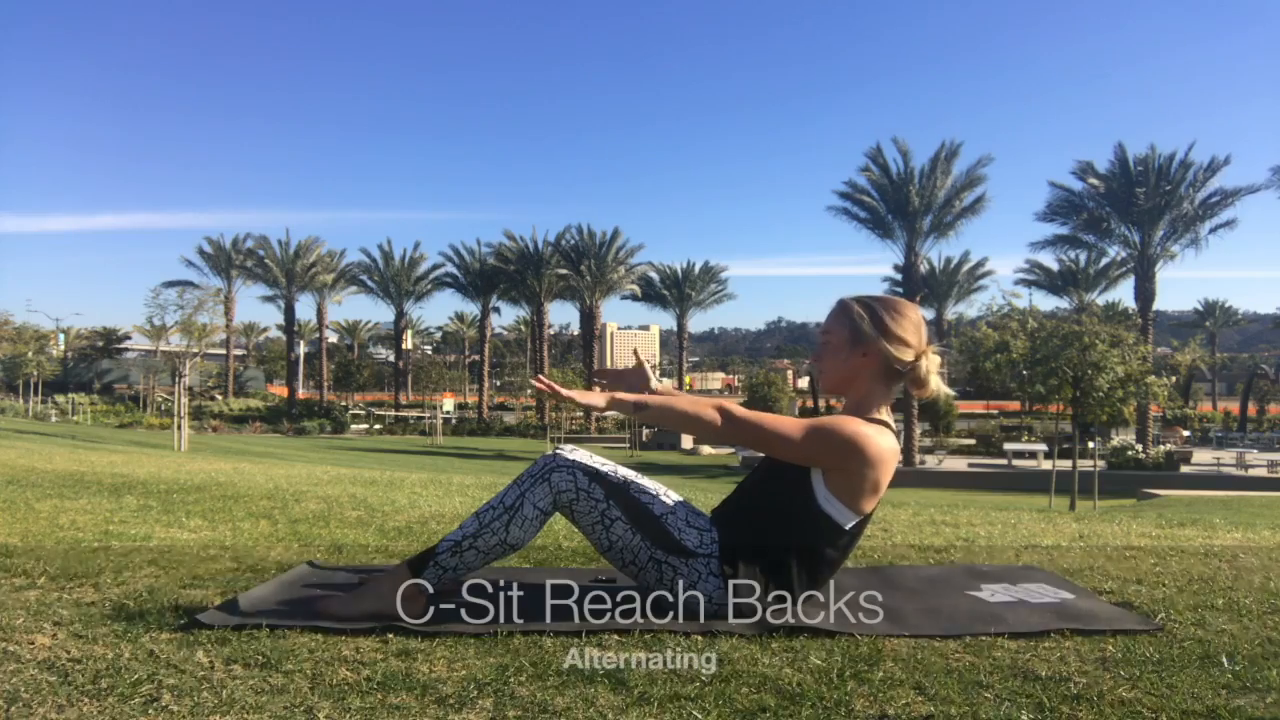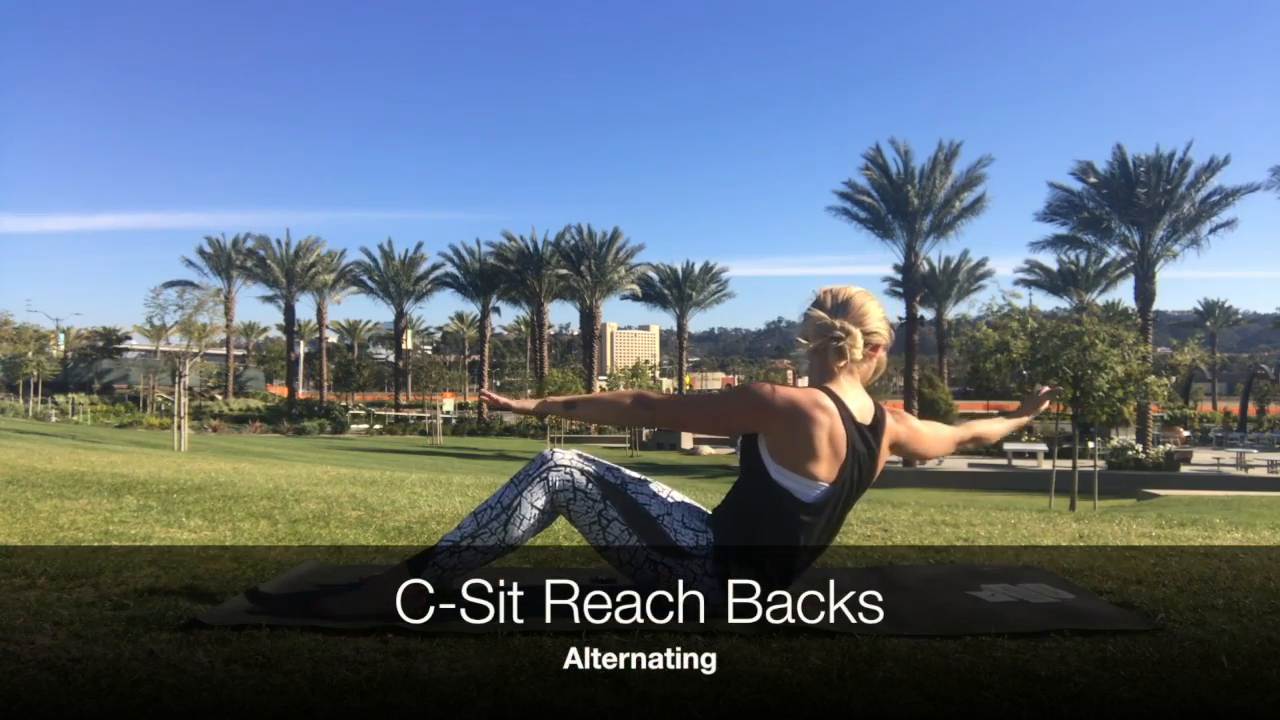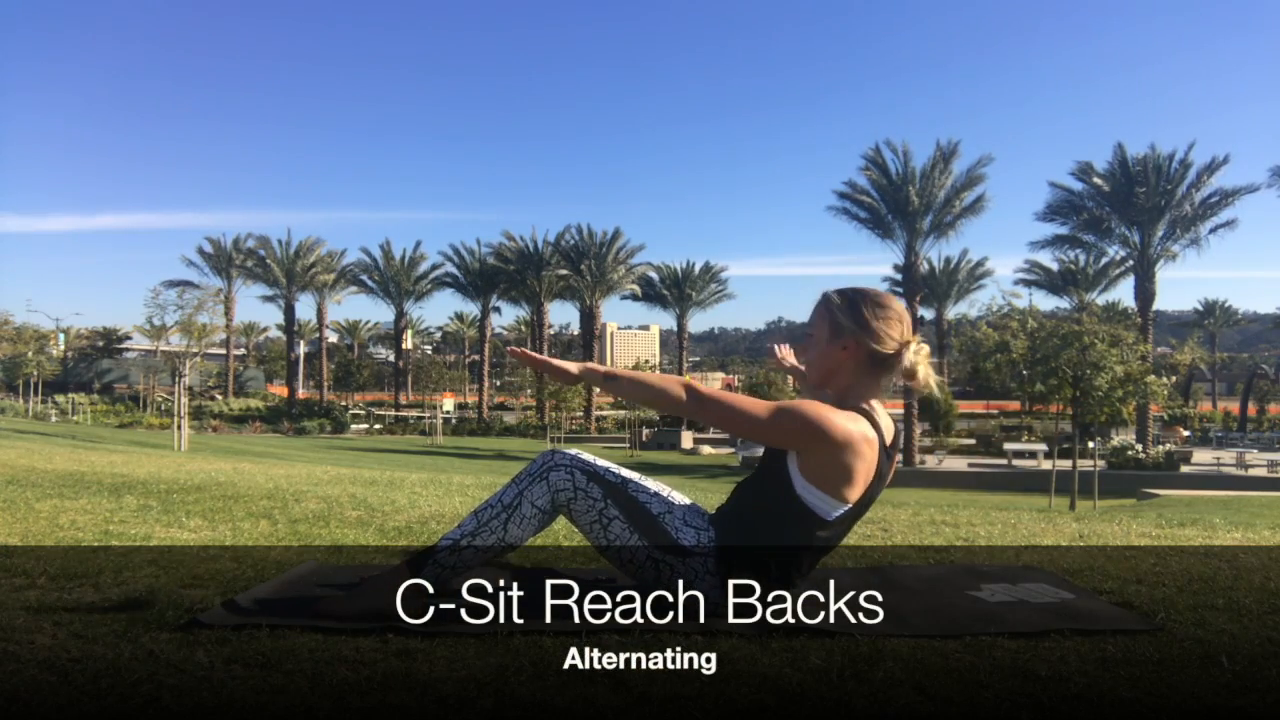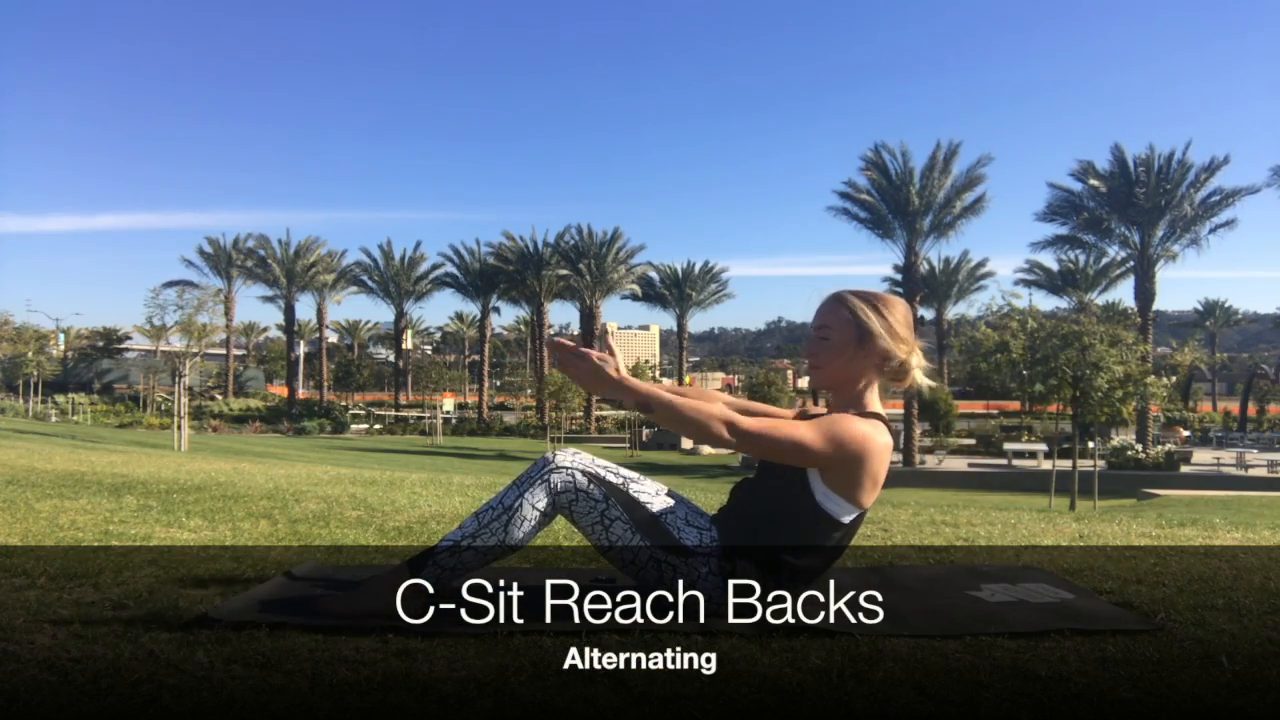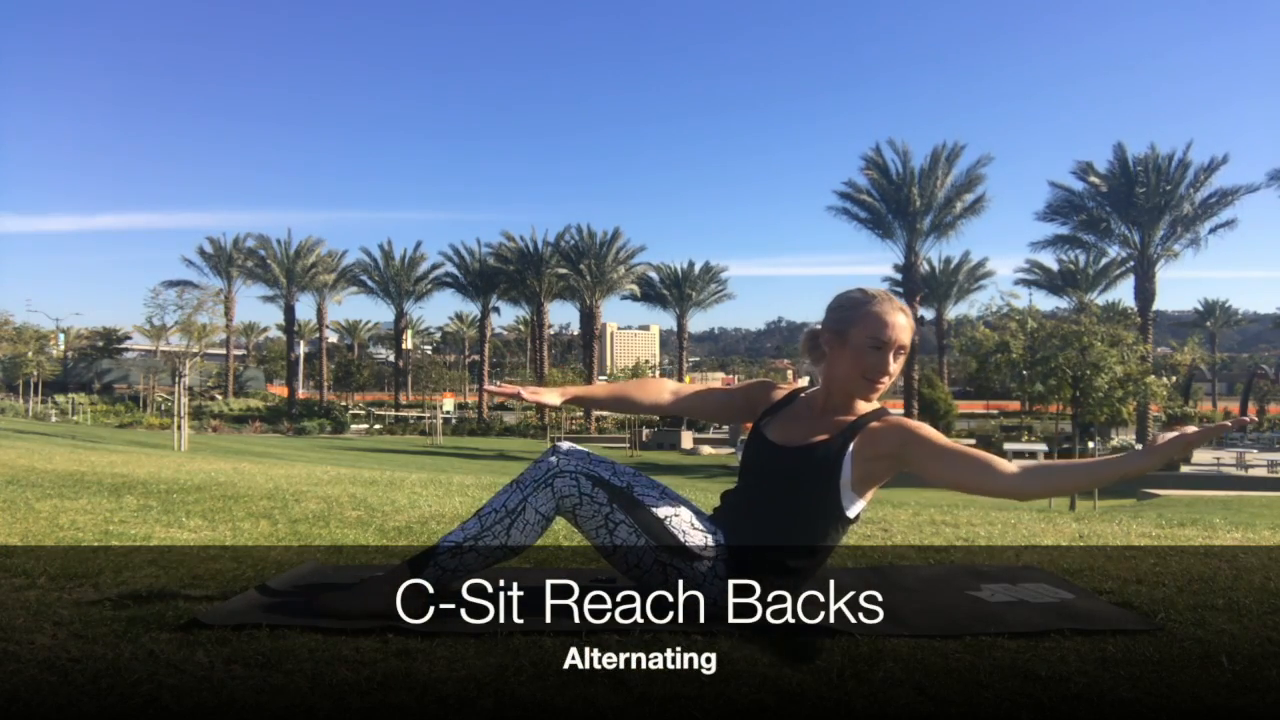
dt=0.7s
person 1, frame 1
left shoulder: (860, 441)
right shoulder: (856, 429)
left elbow: (729, 423)
right elbow: (751, 423)
left wrist: (613, 400)
right wrist: (648, 390)
left hip: (721, 580)
right hip: (723, 555)
left knee: (561, 475)
right knee: (564, 463)
left ankle: (410, 584)
right ankle: (418, 576)
person 1, frame 2
left shoulder: (786, 407)
right shoulder: (884, 424)
left elbow: (653, 409)
right elbow: (962, 434)
left wrist: (546, 405)
right wrist: (1020, 414)
left hip: (711, 573)
right hip: (738, 568)
left knee: (558, 471)
right knee: (564, 472)
left ankle: (407, 583)
right ankle: (422, 574)
person 1, frame 3
left shoulder: (831, 429)
right shoulder: (866, 423)
left elbow: (695, 403)
left wrist: (585, 372)
right wrist: (797, 370)
left hip: (713, 576)
right hip: (723, 554)
left knee: (559, 474)
right knee: (565, 469)
left ankle: (409, 582)
right ankle: (422, 570)
person 1, frame 4
left shoulder: (857, 437)
right shoulder: (835, 420)
left elbow: (727, 430)
right elbow: (725, 402)
left wrist: (622, 387)
right wrist: (625, 382)
left hip: (722, 581)
right hip: (720, 550)
left knee: (562, 473)
right knee: (564, 470)
left ankle: (411, 581)
right ankle: (423, 573)
person 1, frame 5
left shoulder: (889, 438)
right shoulder: (774, 400)
left elbow: (1018, 478)
right elbow: (669, 396)
left wrist: (1153, 454)
right wrist: (567, 393)
left hip: (739, 586)
right hip: (713, 557)
left knee: (560, 475)
right knee: (565, 462)
left ankle: (414, 585)
right ankle: (426, 576)
